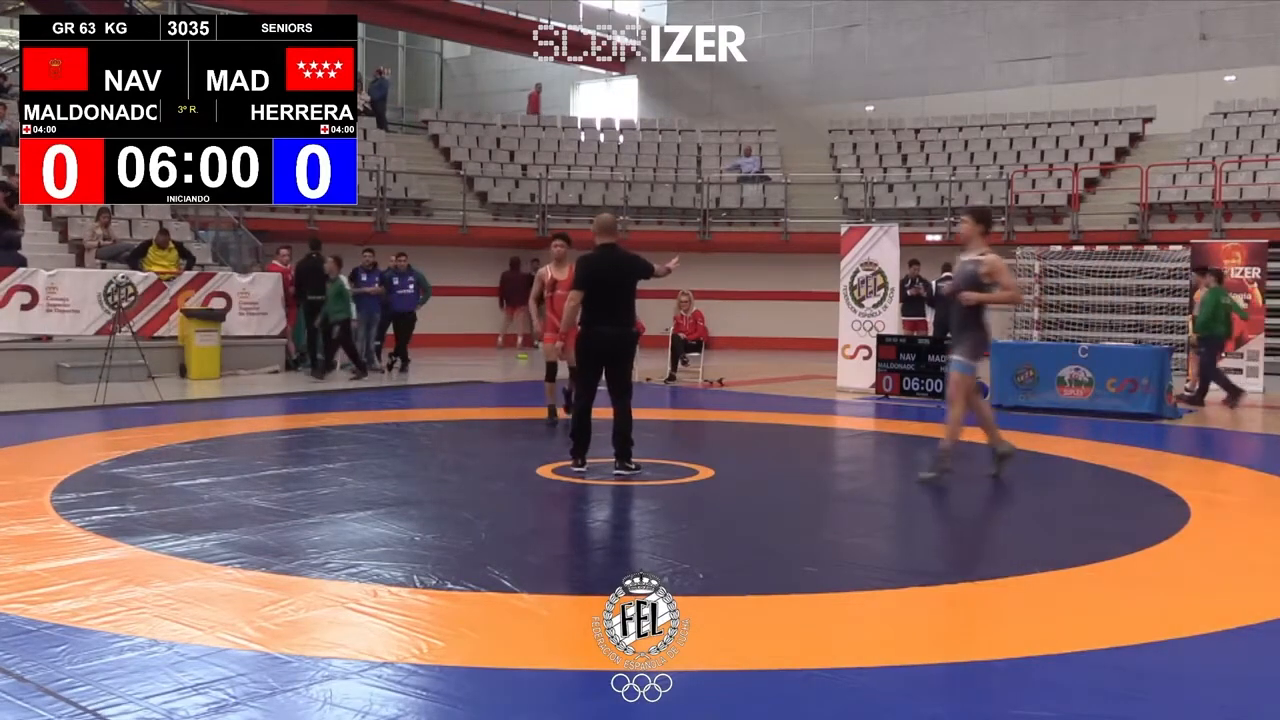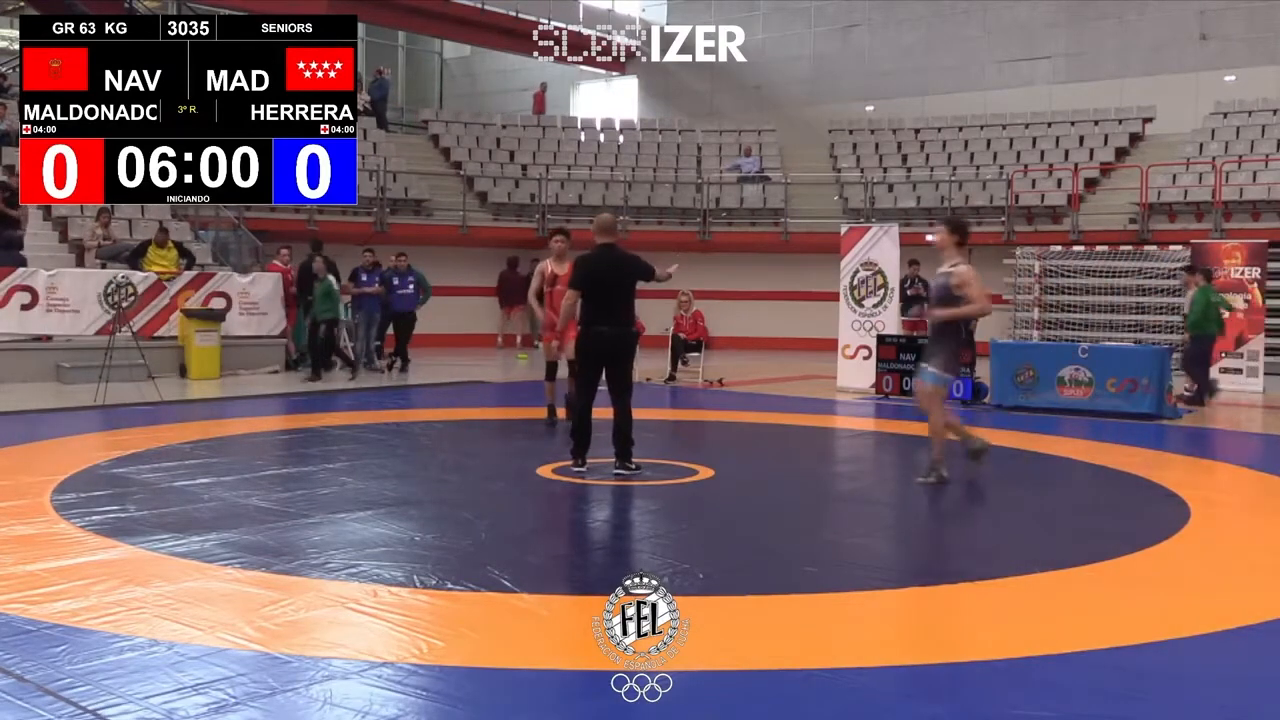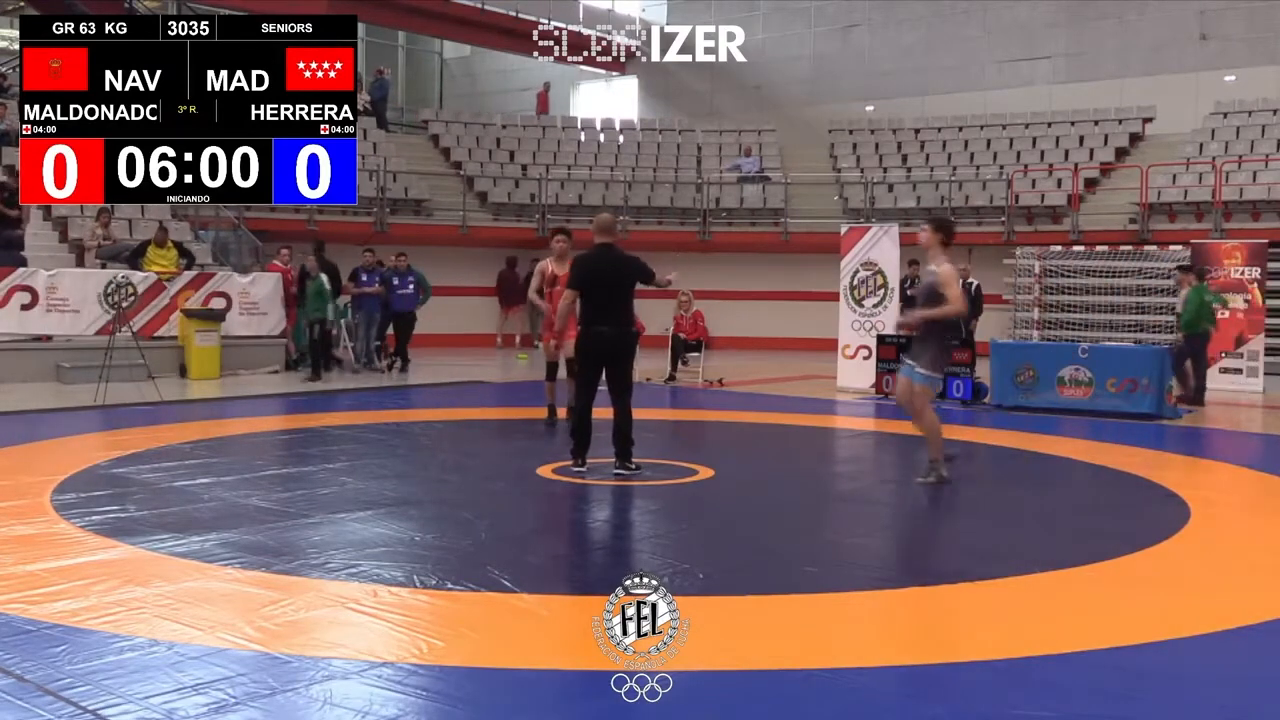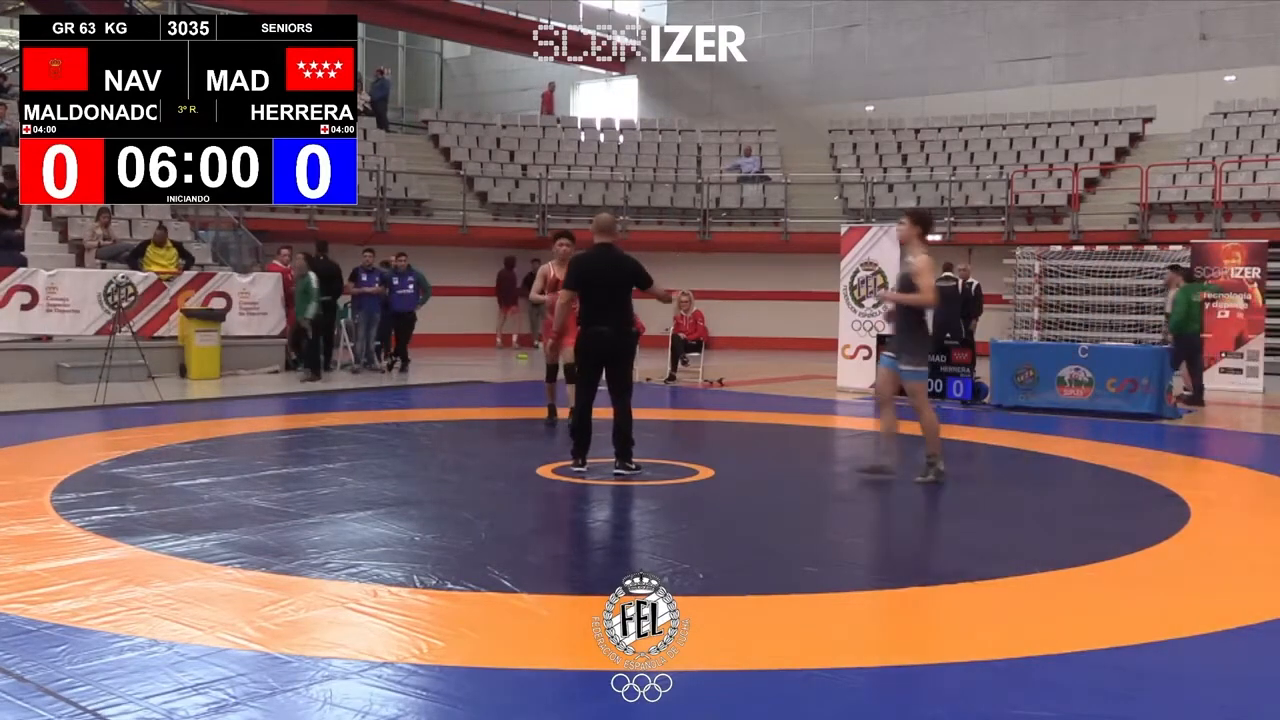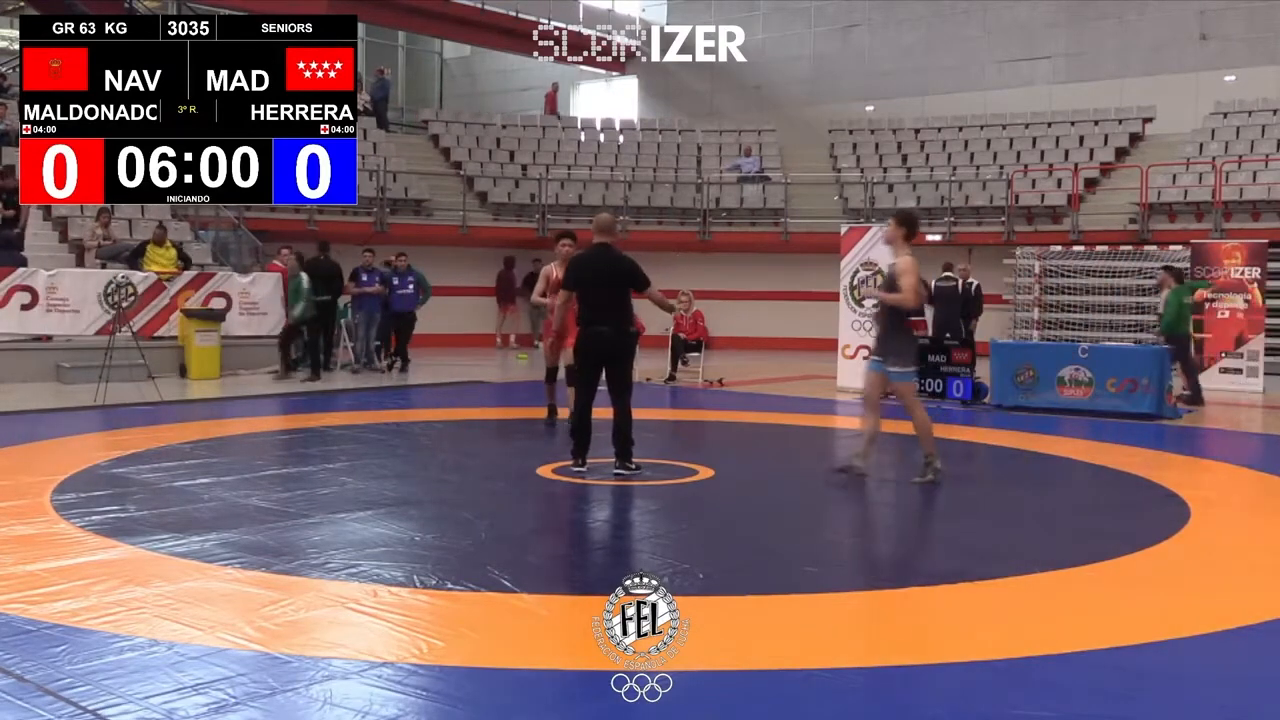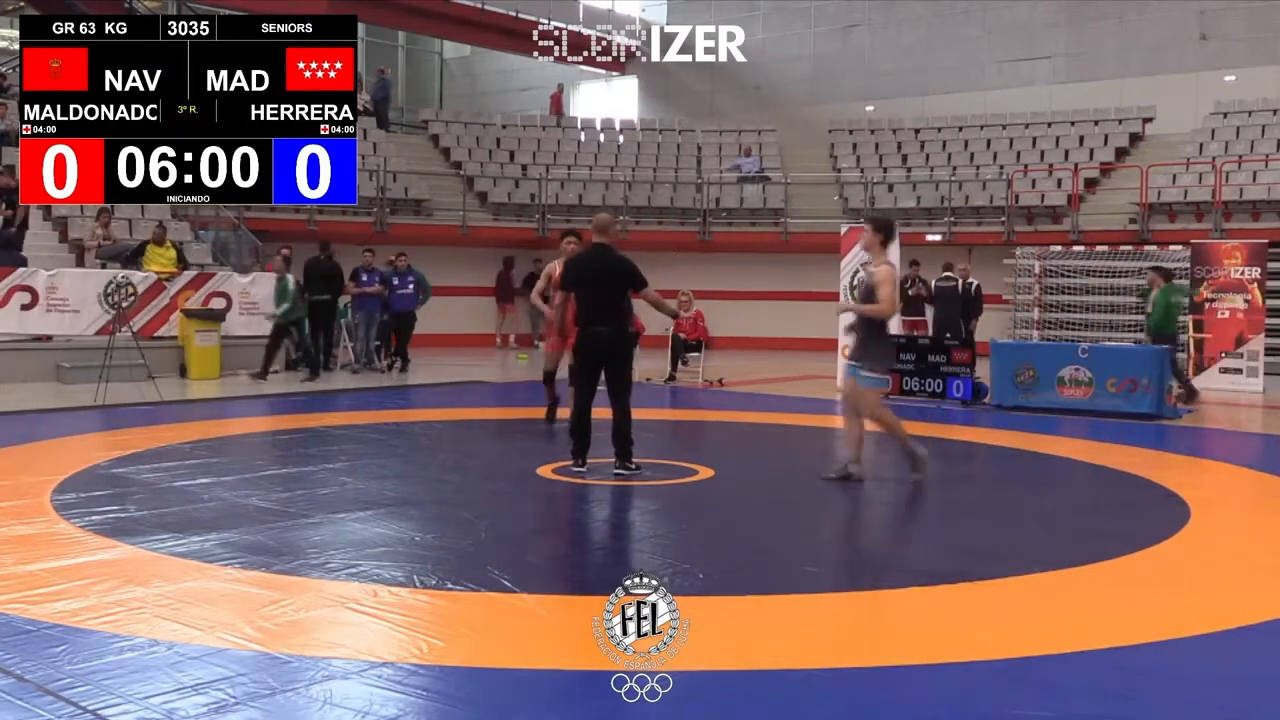
dt=0.1s
person 1, frame 1
left shoulder: (990, 261)
right shoulder: (963, 260)
left elbow: (1015, 295)
left wrist: (979, 297)
right wrist: (951, 291)
left hip: (973, 336)
right hip: (959, 334)
left knee: (955, 396)
right knee: (972, 396)
left ankle: (942, 461)
right ankle: (1000, 447)
person 1, frame 2
left shoulder: (963, 272)
right shoulder: (941, 271)
left elbow: (985, 307)
left wrist: (947, 314)
right wrist: (930, 315)
left hip: (949, 347)
right hip: (934, 345)
left knee: (931, 405)
right knee: (927, 402)
left ankle: (937, 467)
right ankle: (973, 443)
person 1, frame 3
left shoulder: (945, 271)
right shoulder: (930, 270)
left elbow: (959, 308)
left wrist: (923, 315)
right wrist: (914, 317)
left hip: (934, 346)
right hip: (919, 344)
left knee: (922, 405)
right knee: (901, 397)
left ankle: (937, 466)
right ankle: (936, 450)
person 1, frame 4
left shoulder: (921, 261)
right shoulder: (911, 261)
left elbow: (929, 299)
left wrist: (894, 296)
left hip: (915, 340)
right hip: (900, 338)
left knee: (920, 402)
right knee: (882, 394)
left ankle: (935, 463)
right ankle: (886, 458)
person 1, frame 5
left shoulder: (905, 263)
right shoulder: (898, 263)
left elbow: (909, 301)
right elbow: (920, 296)
left wrist: (876, 294)
left hip: (899, 342)
right hip: (884, 340)
left knee: (910, 403)
right knee: (869, 399)
left ankle: (932, 462)
right ankle: (861, 460)
person 1, frame 6
left shoulder: (884, 272)
right shoulder: (874, 270)
left elbow: (887, 310)
left wrist: (852, 307)
left hip: (877, 348)
right hip: (863, 346)
left knee: (873, 409)
right knee: (849, 403)
left ankle: (914, 452)
right ankle: (852, 465)
person 2, frame 1
left shoulder: (587, 262)
right shoulder: (631, 261)
left elbow: (574, 300)
right elbow: (655, 271)
left wrist: (562, 335)
right wrist: (668, 268)
left hip: (592, 336)
right hip: (623, 337)
left knee: (583, 398)
right knee: (621, 399)
left ankle: (578, 457)
right ankle: (623, 459)
person 2, frame 2
left shoulder: (584, 262)
right shoulder: (631, 261)
left elbow: (571, 300)
right elbow: (656, 276)
left wrist: (558, 334)
right wrist: (669, 273)
left hip: (591, 336)
right hip: (622, 336)
left knee: (583, 398)
right knee: (621, 399)
left ankle: (578, 457)
right ankle: (623, 459)
person 2, frame 3
left shoulder: (582, 262)
right shoulder: (630, 263)
left elbow: (568, 300)
right elbow: (656, 281)
left wrist: (556, 333)
right wrist: (668, 281)
left hip: (591, 336)
right hip: (622, 337)
left knee: (583, 398)
right knee: (621, 399)
left ankle: (578, 457)
right ankle: (623, 459)
person 2, frame 4
left shoulder: (580, 262)
right shoulder: (627, 262)
left elbow: (564, 301)
right elbow: (655, 292)
left wrist: (556, 333)
right wrist: (670, 297)
left hip: (590, 336)
right hip: (621, 337)
left knee: (583, 399)
right knee: (621, 399)
left ankle: (579, 458)
right ankle: (623, 459)
person 2, frame 5
left shoulder: (578, 262)
right shoulder: (625, 263)
left elbow: (563, 301)
right elbow: (653, 295)
left wrist: (557, 332)
right wrist: (671, 308)
left hip: (589, 336)
right hip: (620, 337)
left knee: (583, 399)
right knee: (621, 400)
left ankle: (579, 458)
right ankle: (623, 459)
person 2, frame 6
left shoulder: (575, 263)
right shoulder: (622, 263)
left elbow: (560, 302)
right elbow: (649, 296)
left wrist: (560, 329)
right wrist: (674, 313)
left hip: (587, 336)
right hip: (617, 337)
left knee: (582, 399)
right knee: (620, 400)
left ankle: (578, 458)
right ankle: (623, 459)
person 3, frame 1
left shoulder: (576, 271)
right shoulder: (543, 273)
right elbow: (533, 299)
right wrist: (536, 321)
left hip: (570, 324)
right hip: (550, 324)
left knee: (574, 367)
right knee: (551, 367)
left ankle: (569, 391)
right ankle: (551, 410)
person 3, frame 2
left shoulder: (576, 267)
right shoulder: (543, 267)
right elbow: (531, 295)
right wrist: (538, 312)
left hip: (569, 321)
right hip: (550, 321)
left knee: (572, 362)
right knee: (551, 366)
left ankle: (570, 397)
right ankle: (551, 410)
person 3, frame 3
right shoulder: (543, 266)
right elbow: (531, 293)
right wrist: (541, 303)
left hip: (569, 321)
right hip: (550, 321)
left knee: (571, 362)
right knee: (551, 366)
left ankle: (572, 407)
right ankle: (551, 410)
person 3, frame 4
right shoulder: (545, 270)
right elbow: (532, 296)
right wrist: (545, 299)
left hip: (571, 325)
right hip: (551, 325)
left knee: (570, 368)
right knee: (551, 368)
left ankle: (574, 413)
right ankle: (551, 410)
person 3, frame 5
right shoulder: (548, 271)
right elbow: (534, 298)
right wrist: (546, 302)
left hip: (572, 326)
right hip: (552, 326)
left knee: (571, 370)
right knee: (551, 370)
right ankle: (551, 409)
person 3, frame 6
right shoulder: (551, 269)
right elbow: (534, 296)
right wrist: (546, 310)
left hip: (576, 326)
right hip: (555, 327)
left knee: (574, 370)
right knee: (548, 373)
right ankle: (552, 401)
